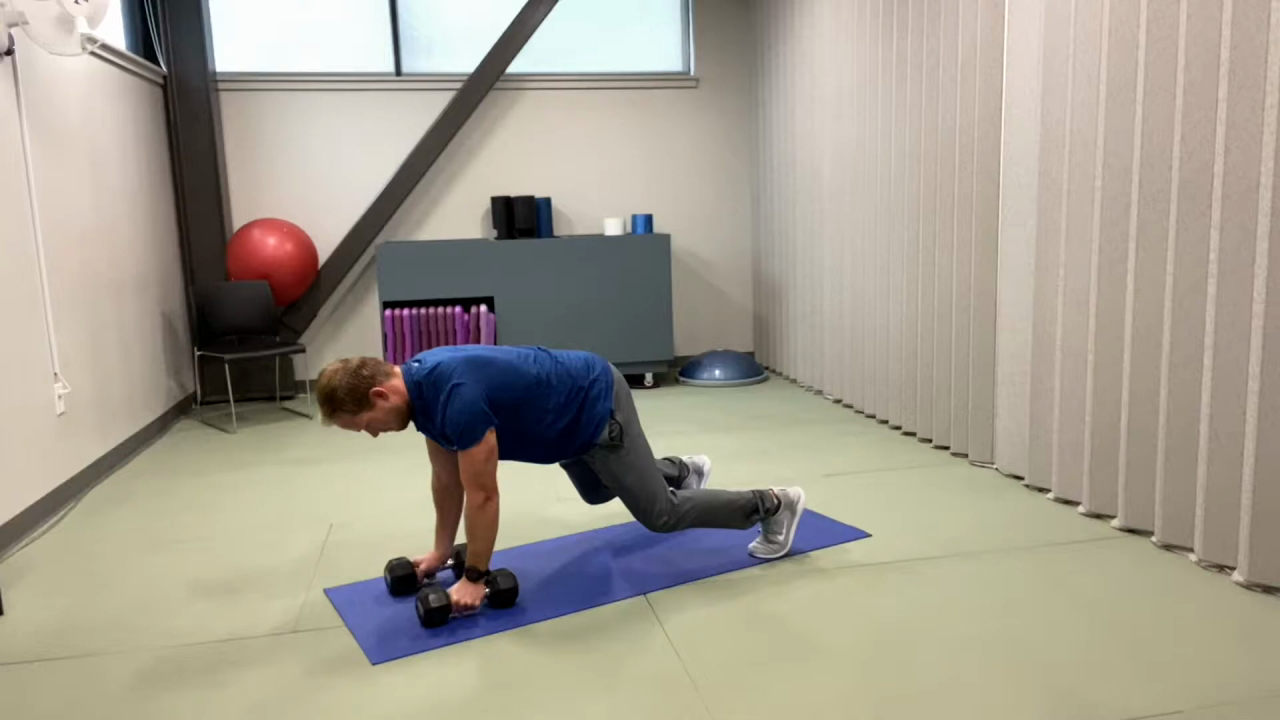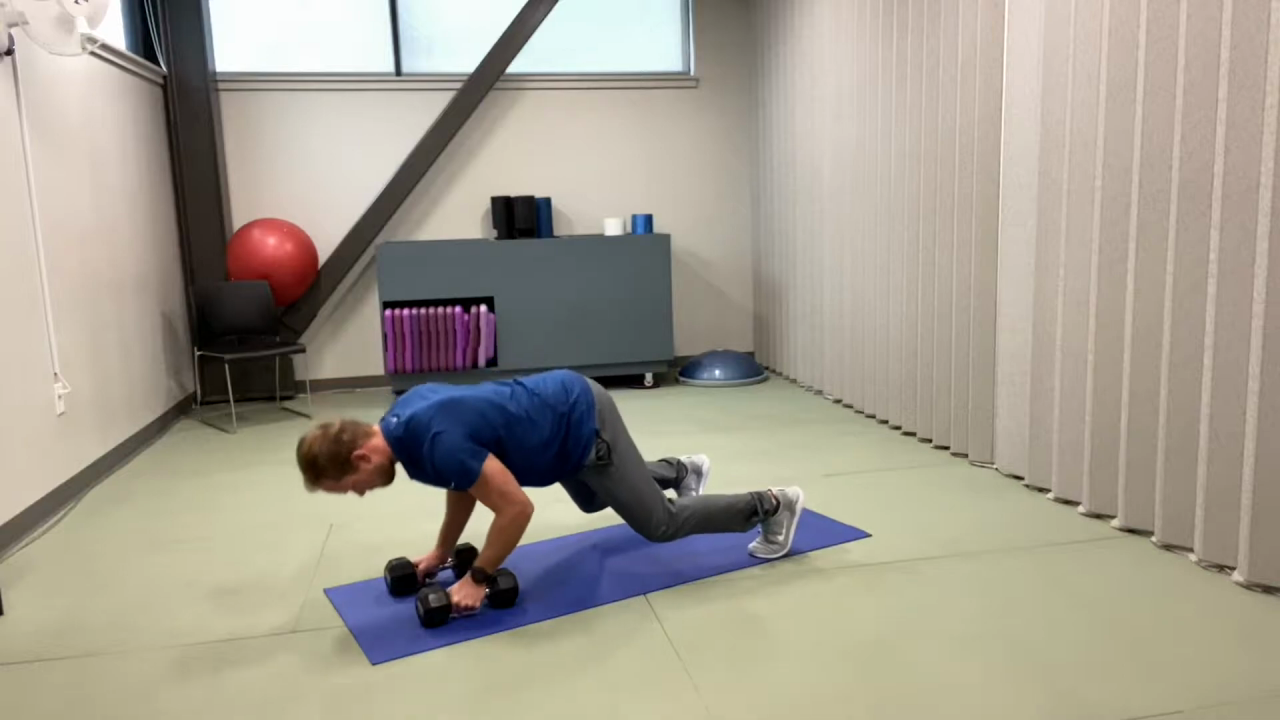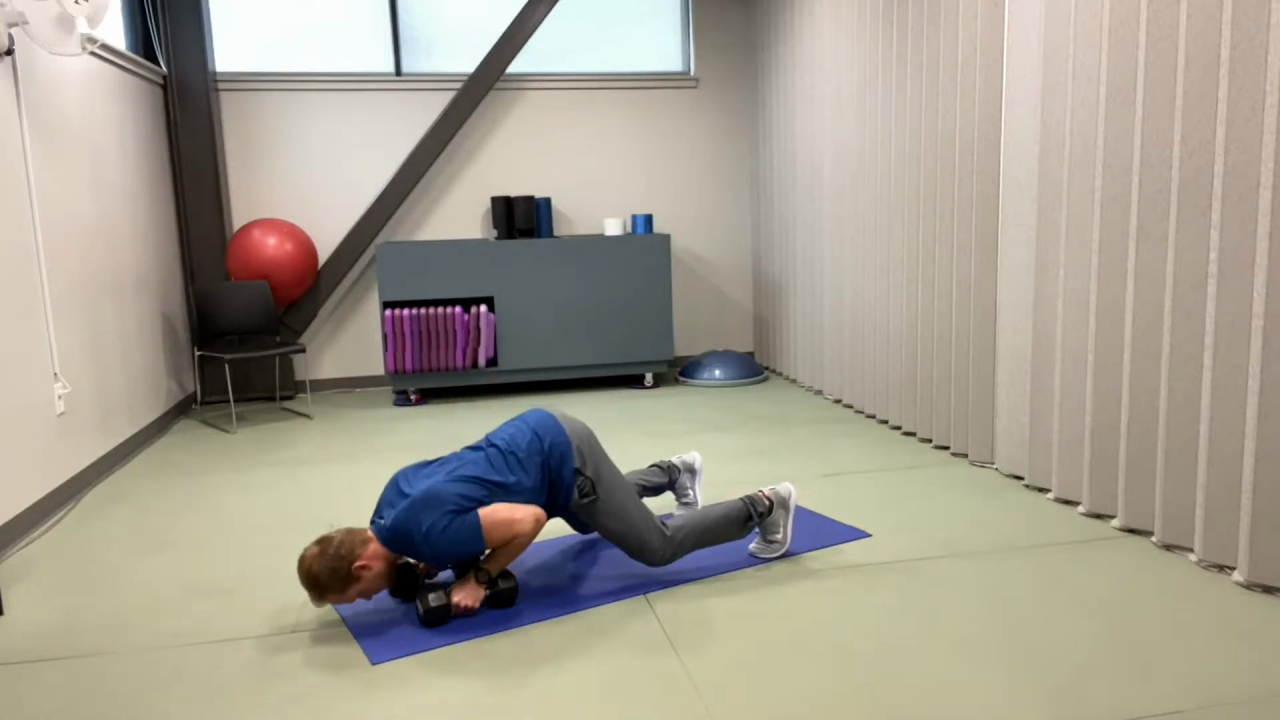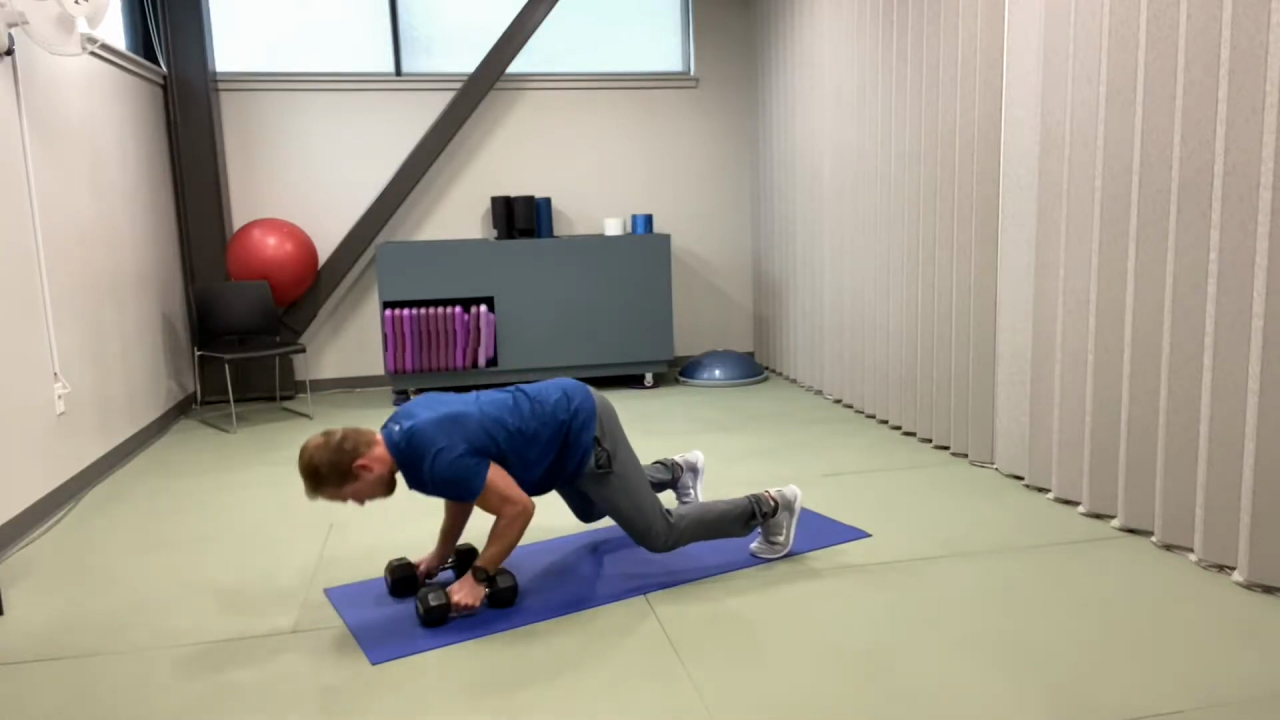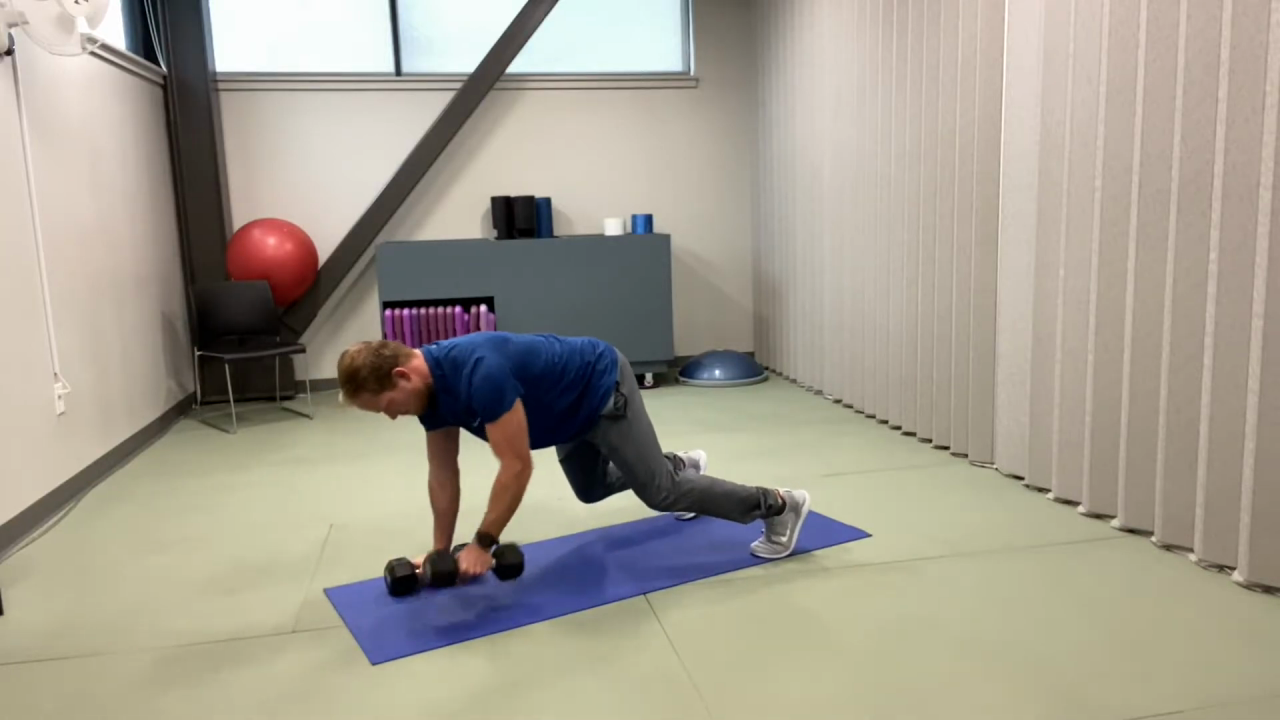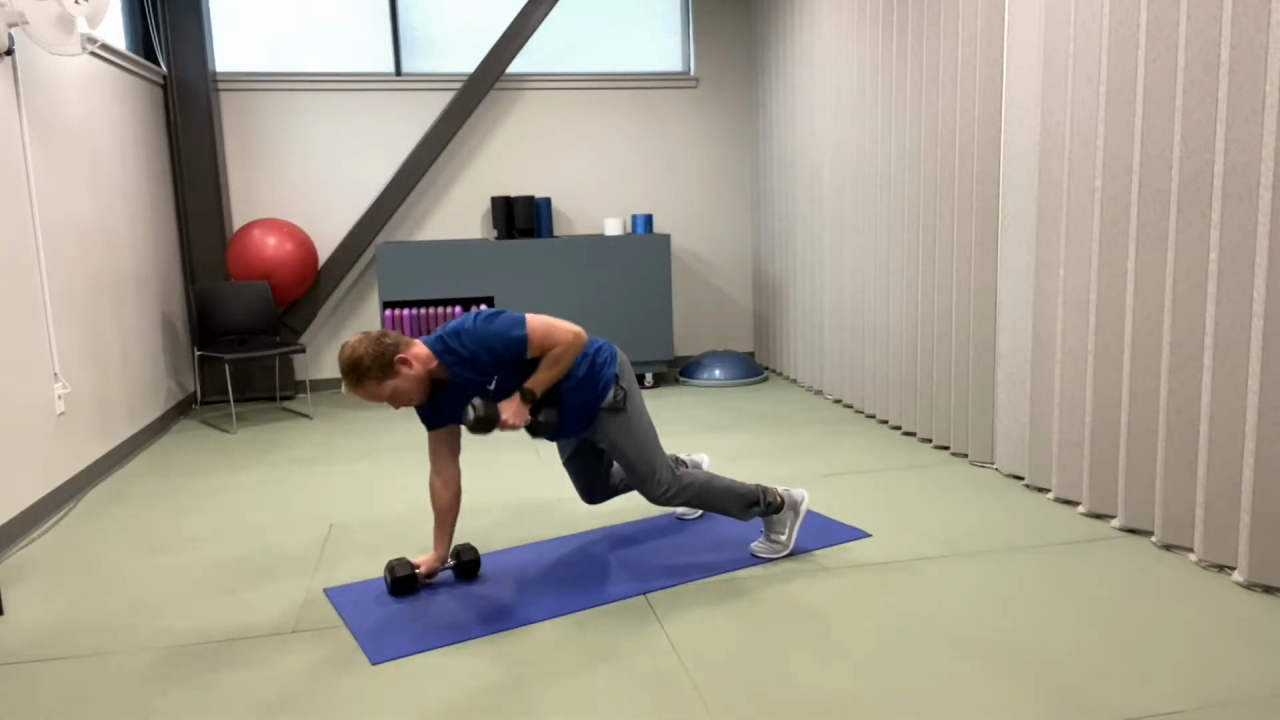
dt=0.5s
person 1, frame 1
left shoulder: (455, 395)
right shoulder: (419, 384)
left elbow: (481, 495)
right elbow: (445, 476)
left wrist: (474, 578)
right wrist: (440, 551)
left hip: (596, 404)
right hip: (574, 406)
left knee: (659, 511)
right knee: (598, 492)
left ankle: (773, 505)
right ankle: (683, 470)
person 1, frame 2
left shoulder: (436, 445)
right shoulder: (400, 422)
left elbow: (516, 508)
right elbow: (467, 479)
left wrist: (477, 579)
right wrist: (441, 552)
left hip: (582, 420)
right hip: (562, 404)
left knee: (660, 522)
right knee: (595, 500)
left ankle: (771, 505)
right ankle: (682, 470)
person 1, frame 3
left shoulder: (428, 531)
right shoulder: (393, 506)
left elbow: (530, 519)
left wrist: (478, 578)
left hip: (564, 457)
right hip: (543, 434)
left knee: (657, 546)
right knee: (588, 520)
left ankle: (765, 505)
right ankle: (676, 472)
person 1, frame 4
left shoulder: (436, 454)
right shoulder: (402, 428)
left elbow: (519, 508)
left wrist: (478, 578)
right wrist: (441, 554)
left hip: (582, 429)
right hip: (563, 415)
left knee: (658, 533)
right knee: (591, 510)
left ankle: (770, 506)
right ankle: (677, 469)
person 1, frame 5
left shoulder: (478, 371)
right shoulder: (433, 383)
left elbow: (516, 468)
right elbow: (443, 472)
left wrist: (483, 545)
right wrist: (440, 549)
left hip: (601, 385)
right hip: (574, 404)
left knee: (660, 491)
right knee: (592, 489)
left ankle: (777, 505)
right ankle: (681, 463)
person 1, frame 6
left shoulder: (480, 334)
right shoulder: (432, 390)
left elbow: (573, 337)
right elbow: (445, 473)
left wrist: (522, 396)
right wrist: (440, 552)
left hip: (600, 382)
right hip: (568, 408)
left knee: (659, 486)
right knee: (596, 490)
left ankle: (777, 502)
right ankle: (684, 464)
